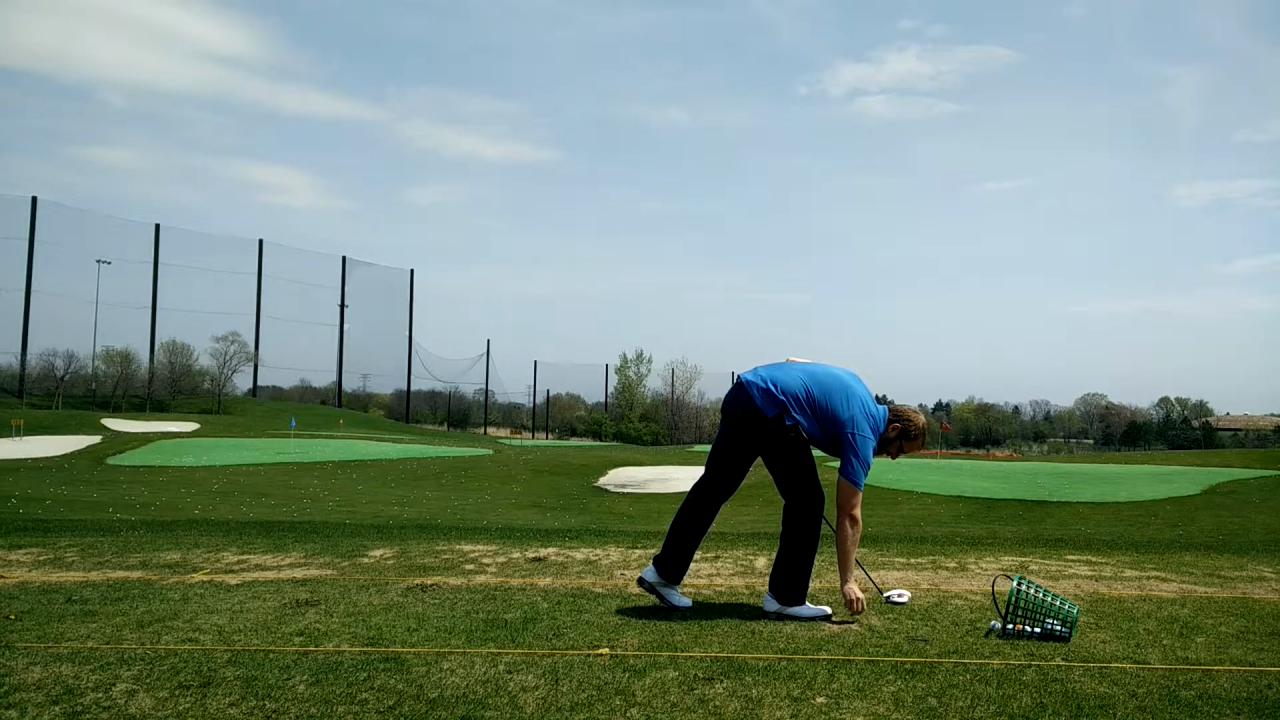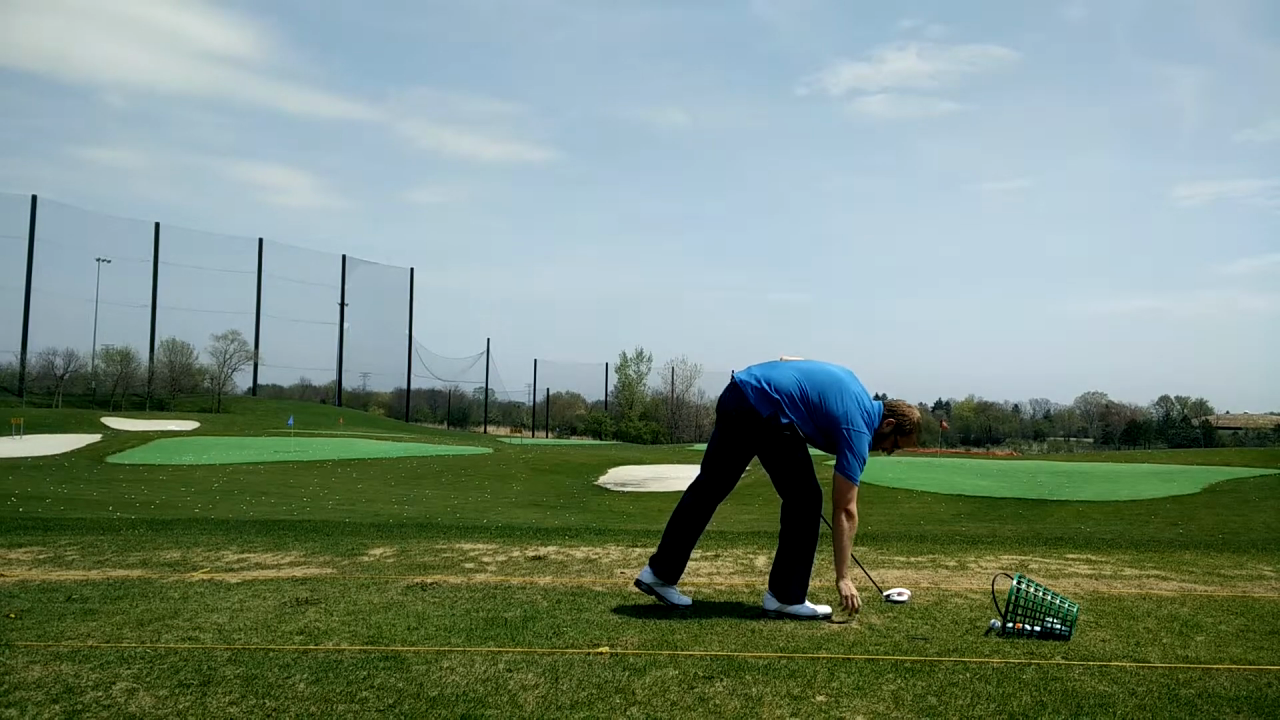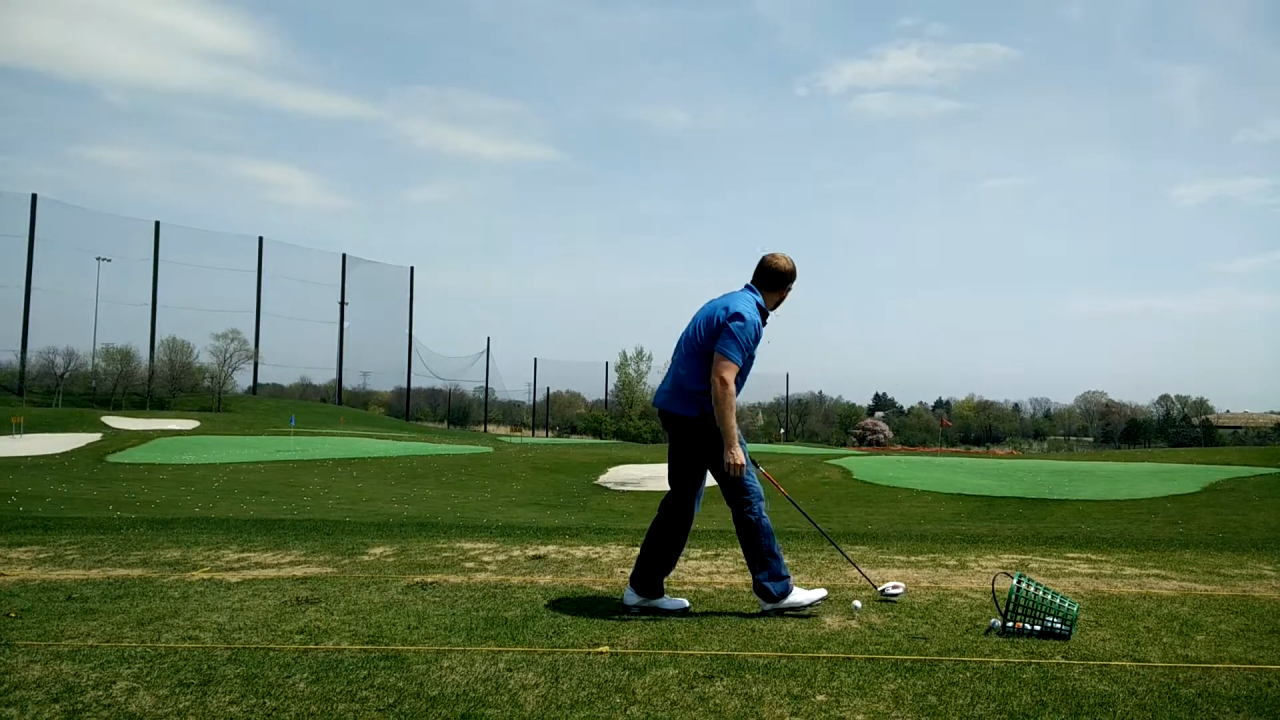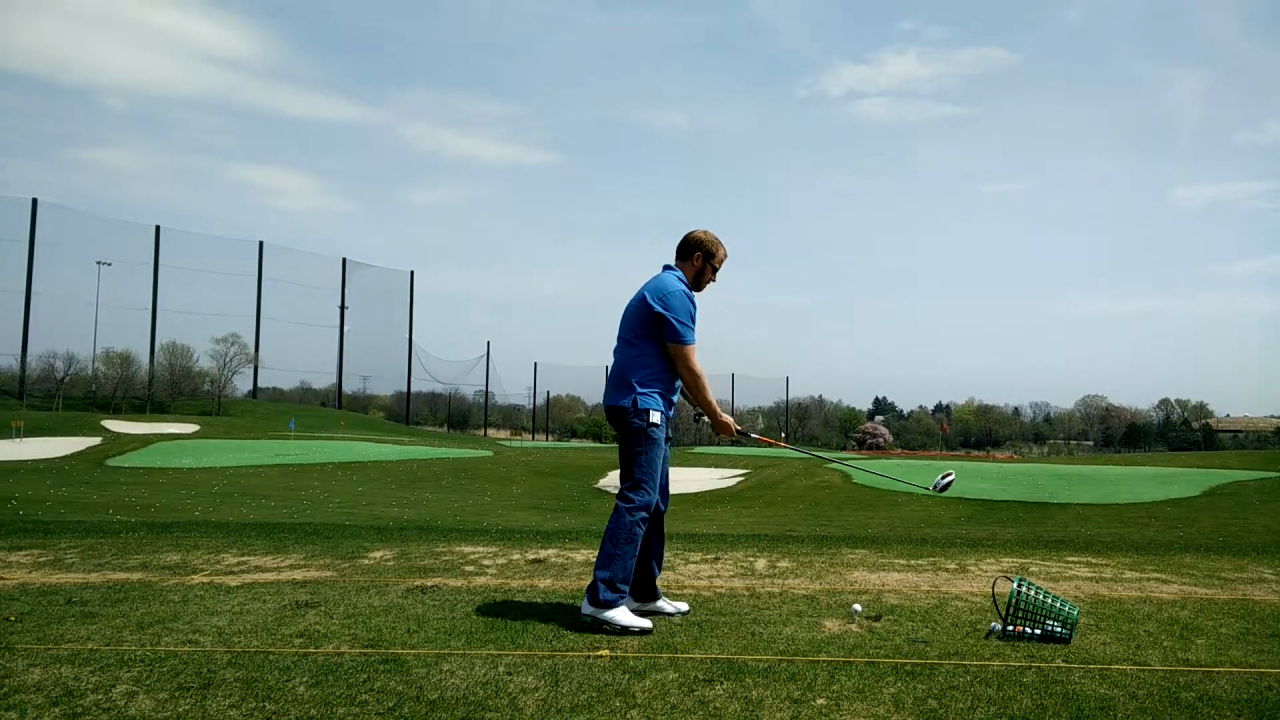
dt=0.7s
person 1, frame 1
left shoulder: (859, 394)
right shoulder: (862, 432)
left elbow: (793, 361)
right elbow: (849, 514)
right wrist: (848, 581)
left hip: (743, 395)
right hip: (771, 412)
left knee: (712, 488)
right knee: (807, 502)
left ankle: (663, 572)
right ankle: (786, 597)
person 1, frame 2
left shoulder: (851, 385)
right shoulder: (858, 428)
left elbow: (786, 361)
right elbow: (845, 510)
right wrist: (843, 577)
left hip: (737, 395)
right hip: (767, 413)
left knee: (708, 488)
right knee: (805, 500)
left ankle: (660, 572)
right ankle: (786, 596)
person 1, frame 3
left shoulder: (726, 302)
right shoulder: (746, 315)
right elbow: (722, 380)
left wrist: (728, 437)
right wrist: (731, 444)
left hip: (676, 407)
right hip: (699, 413)
left knee: (683, 498)
right knee: (747, 498)
left ankle: (644, 588)
right ankle: (775, 590)
person 1, frame 4
left shoulder: (662, 287)
right shoulder: (675, 292)
right elbow: (688, 367)
left wrist: (703, 409)
right wrist: (715, 414)
left hip: (639, 405)
right hip: (641, 406)
left knee: (653, 501)
right knee: (638, 499)
left ankle: (643, 592)
right ankle: (604, 597)
